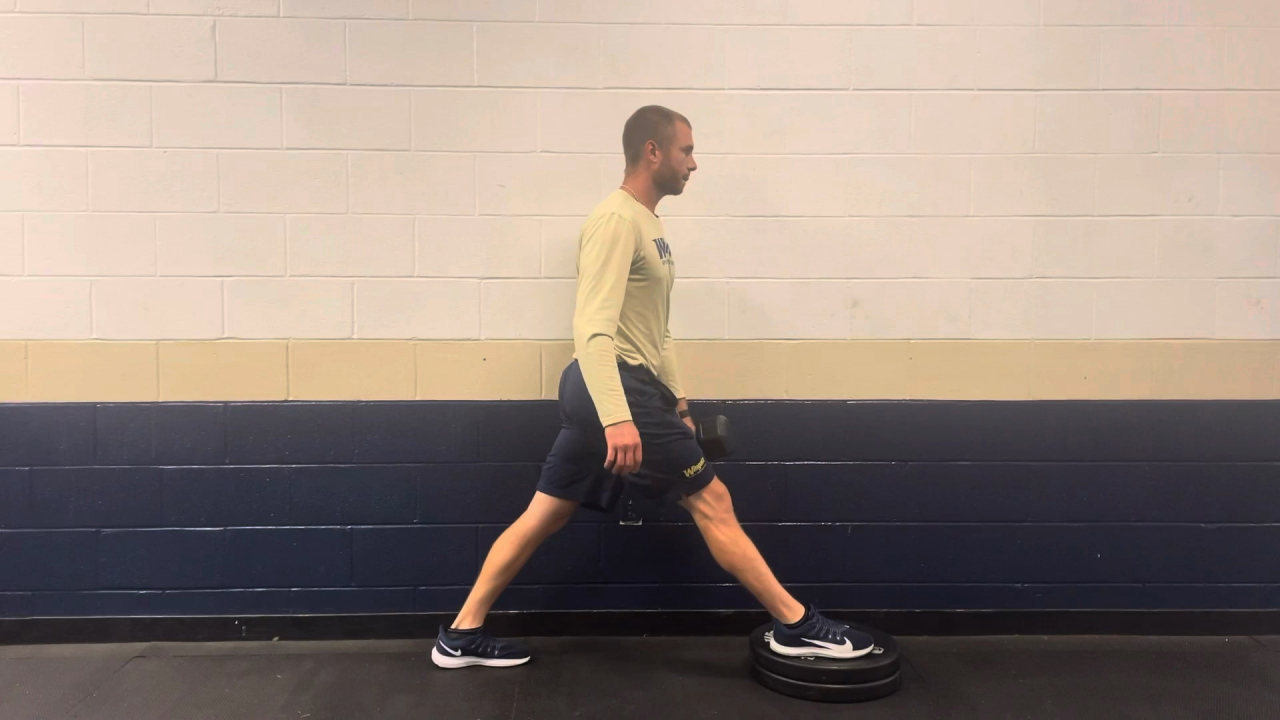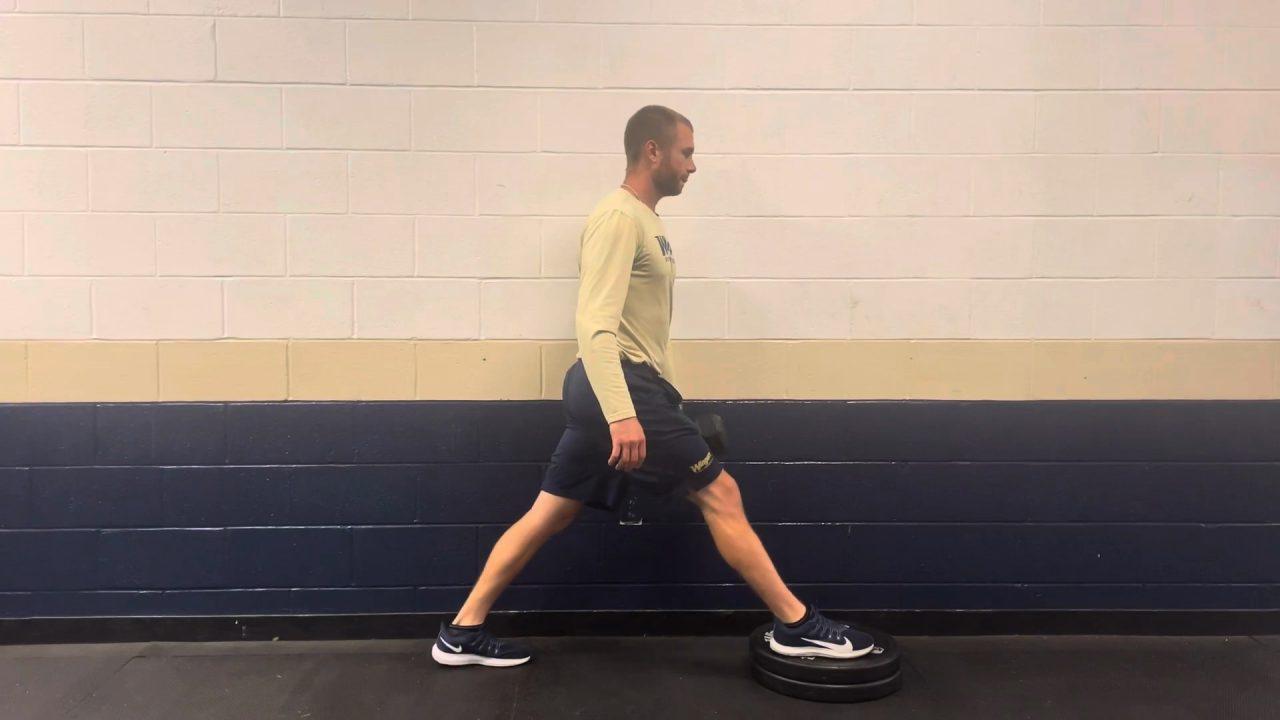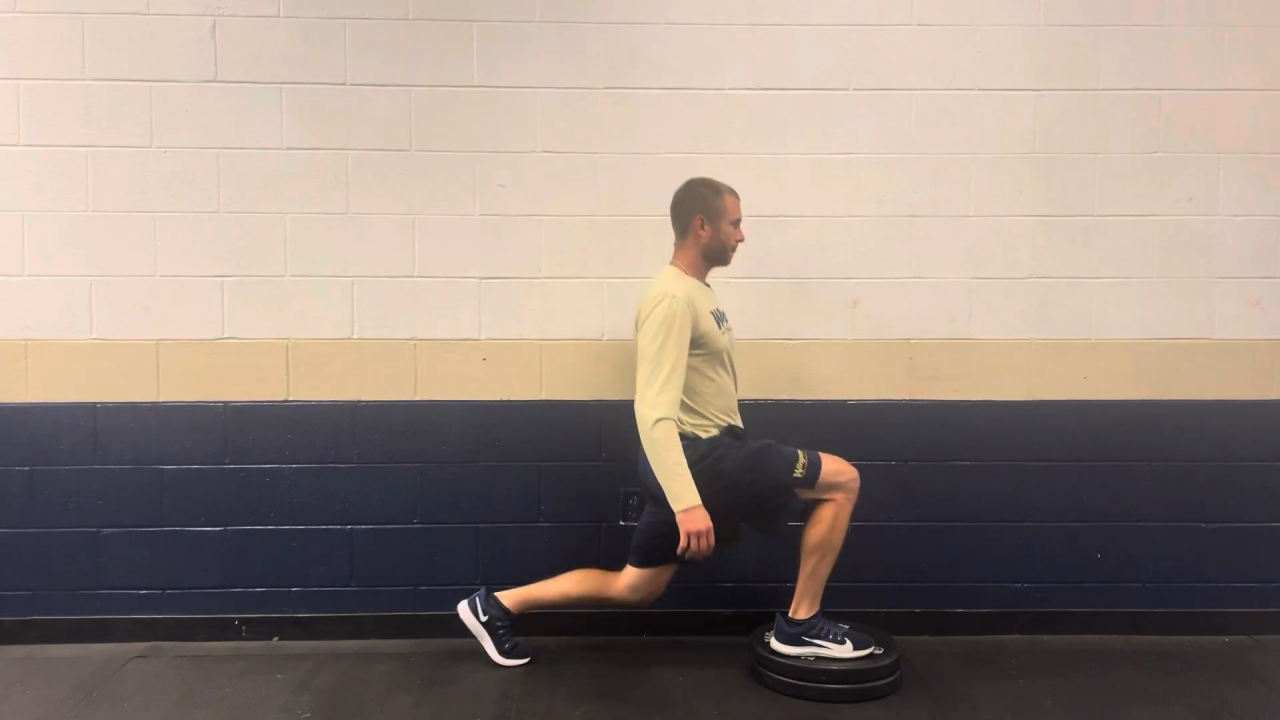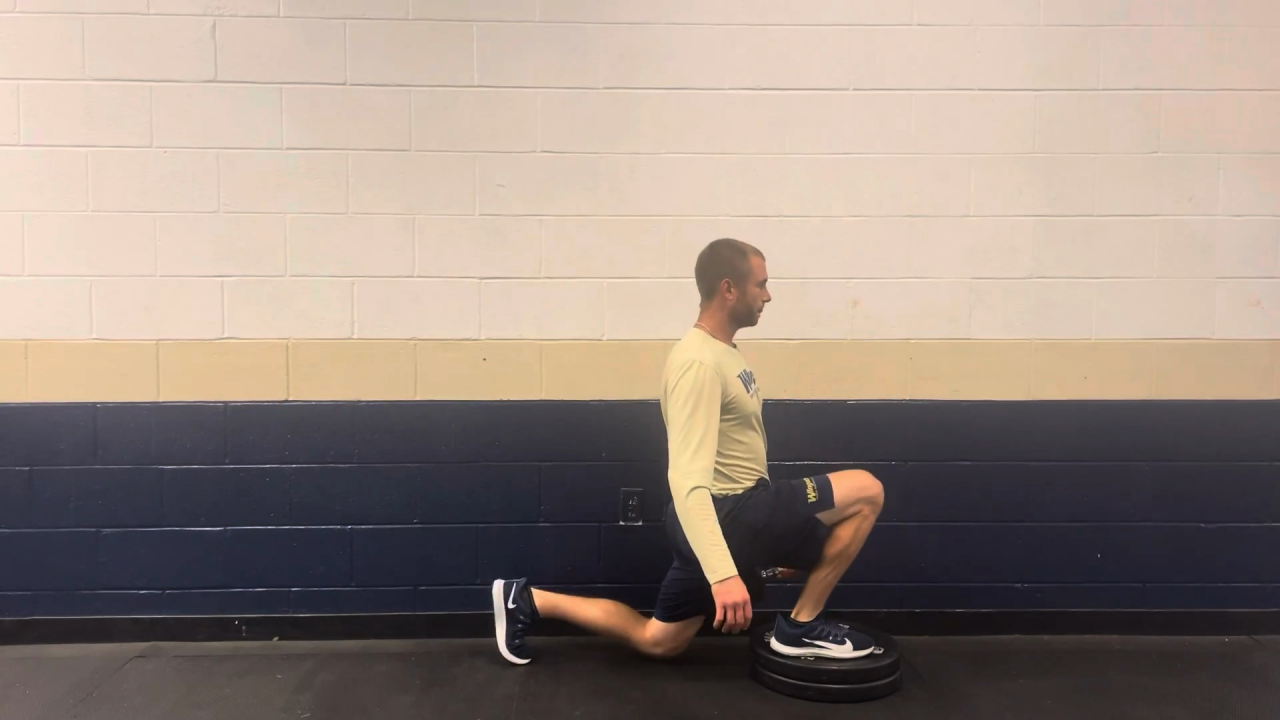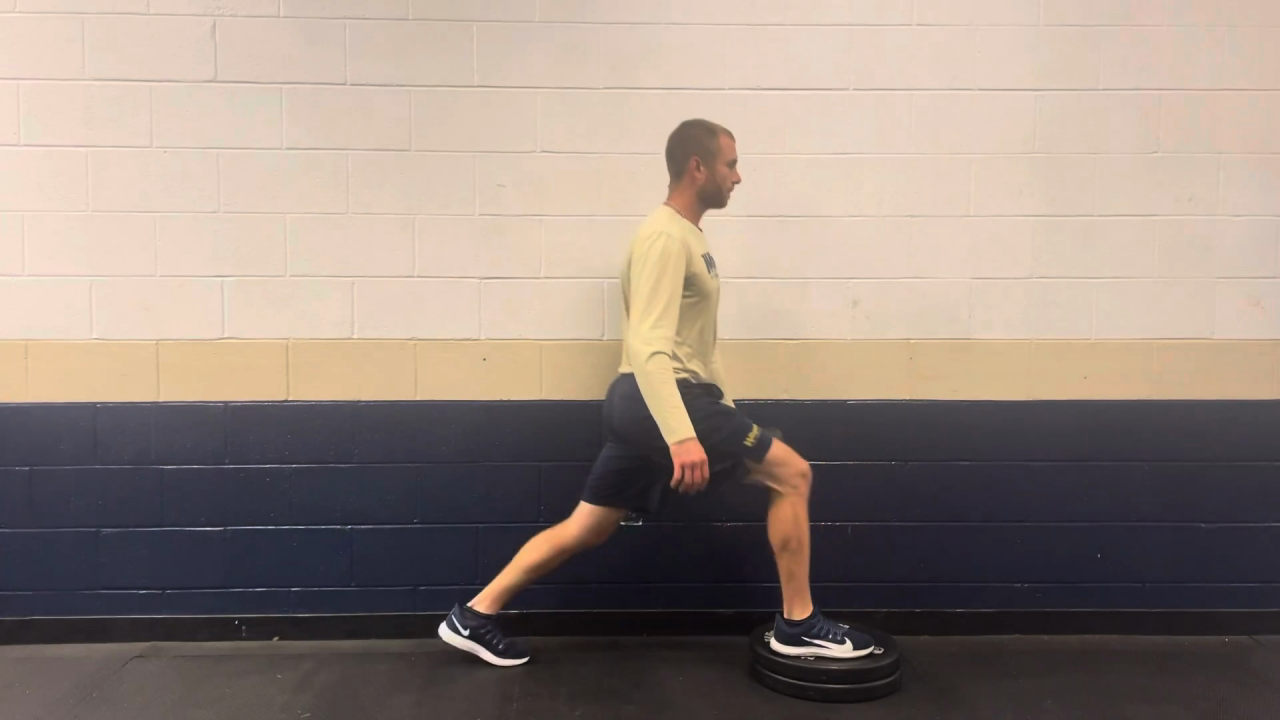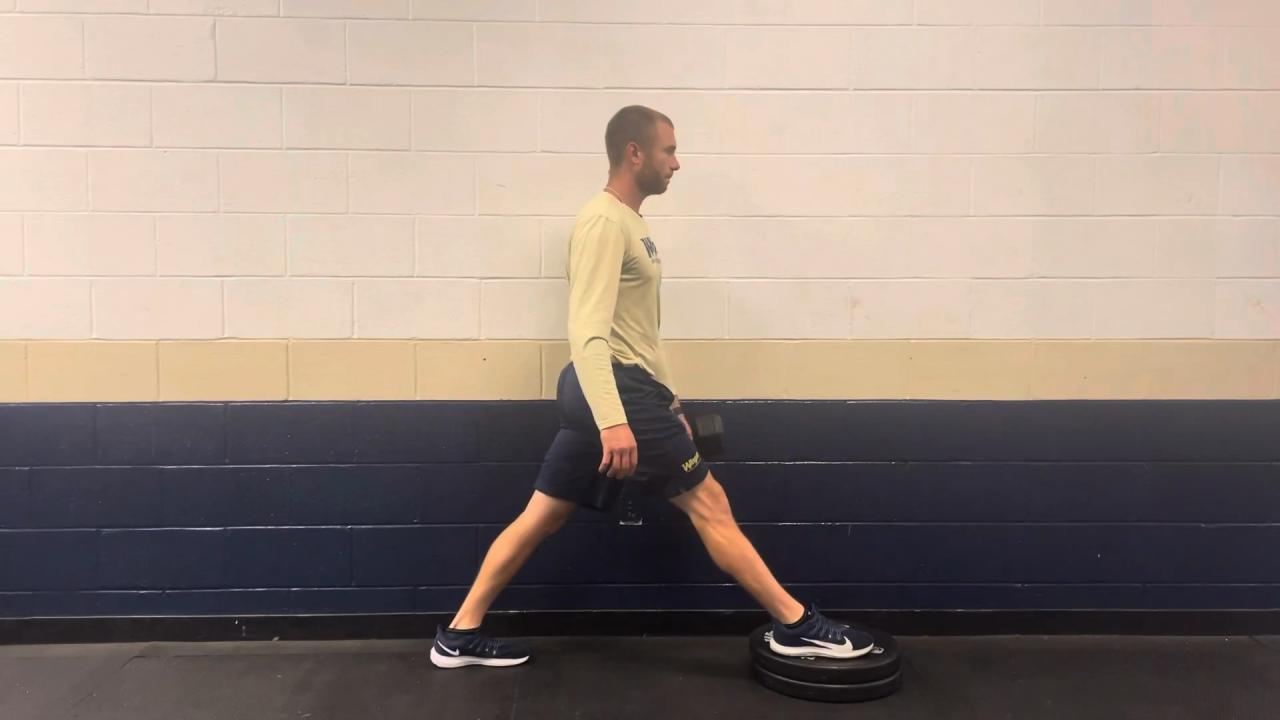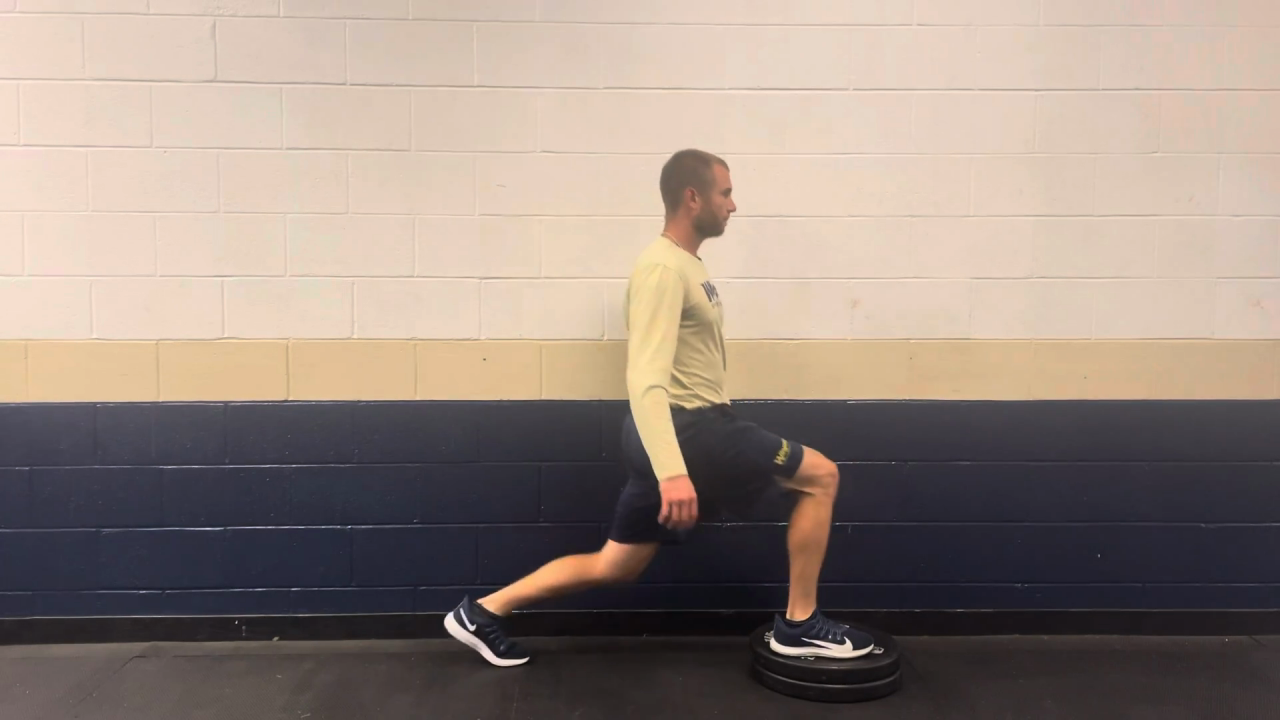
dt=0.7s
person 1, frame 1
left shoulder: (645, 222)
right shoulder: (617, 221)
left elbow: (652, 330)
right elbow: (593, 328)
left wrist: (677, 405)
right wrist: (618, 418)
left hip: (600, 390)
right hip: (617, 388)
left knee: (545, 513)
right knee: (712, 500)
left ankle: (462, 634)
right ankle: (797, 626)
person 1, frame 2
left shoulder: (643, 219)
right shoulder: (620, 217)
right elbow: (595, 325)
left wrist: (654, 401)
right wrist: (622, 414)
left hip: (607, 388)
right hip: (621, 387)
left knee: (549, 513)
right knee: (720, 495)
left ankle: (464, 630)
right ankle: (797, 625)
person 1, frame 3
left shoulder: (693, 290)
right shoulder: (672, 298)
right elbow: (655, 412)
right wrist: (686, 502)
left hip: (701, 453)
right hip: (699, 457)
left knee: (635, 586)
right knee: (842, 480)
left ankle: (495, 606)
right ankle: (801, 624)
person 1, frame 4
left shoulder: (721, 352)
right shoulder: (699, 364)
right elbow: (688, 481)
left wrist: (773, 535)
right wrist: (723, 575)
left hip: (734, 509)
right hip: (729, 516)
left knee: (659, 641)
right knee: (866, 492)
left ankle: (526, 601)
right ankle: (803, 624)
person 1, frame 5
left shoulder: (687, 235)
right shoulder: (666, 237)
right elbow: (649, 347)
left wrist: (727, 413)
right wrist: (682, 434)
left hip: (641, 404)
right hip: (665, 400)
left knee: (587, 527)
right knee: (791, 474)
left ankle: (474, 616)
right ankle: (800, 625)
person 1, frame 6
left shoulder: (626, 223)
right shoulder: (605, 223)
right elbow: (587, 331)
left wrist: (671, 403)
right wrist: (613, 420)
left hip: (604, 391)
right hip: (615, 389)
left knee: (542, 515)
right knee: (709, 503)
left ankle: (460, 634)
right ankle: (797, 624)
person 1, frame 7
left shoulder: (685, 264)
right shoulder: (662, 270)
right elbow: (645, 381)
right wrist: (673, 473)
left hip: (688, 430)
right hip: (686, 430)
left knee: (615, 563)
right knee: (819, 477)
left ankle: (480, 613)
right ankle: (800, 625)
